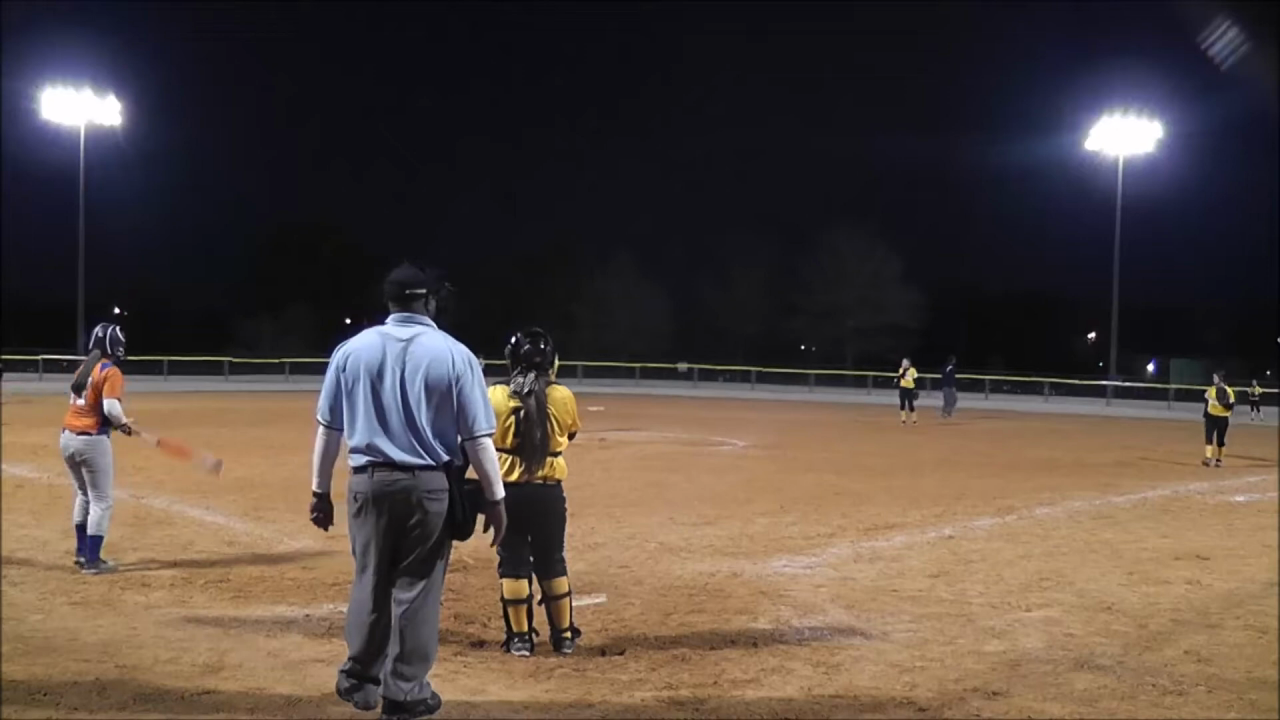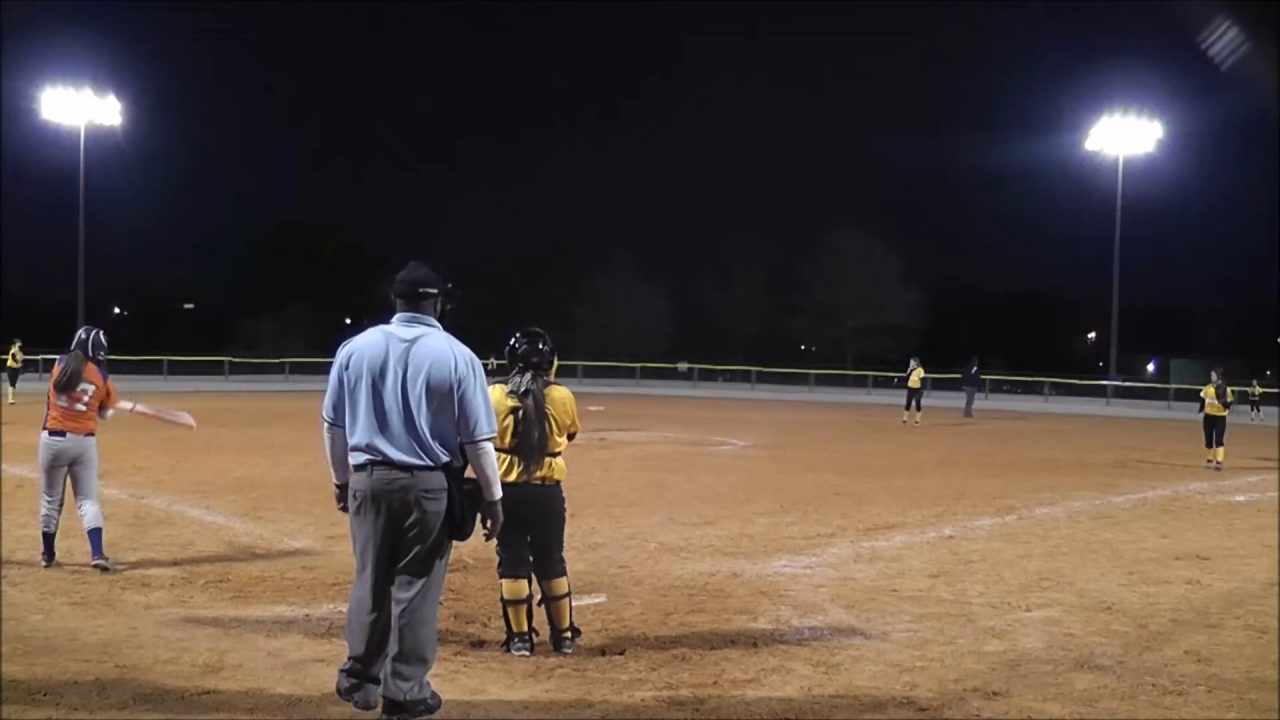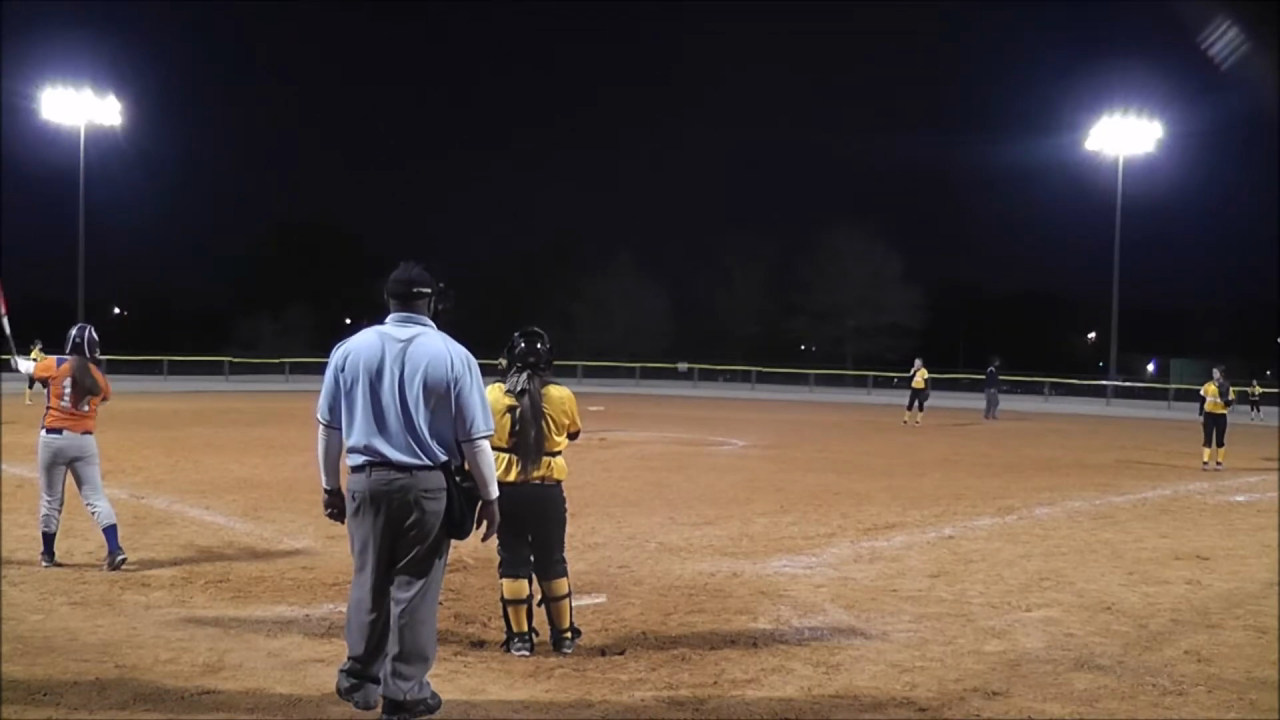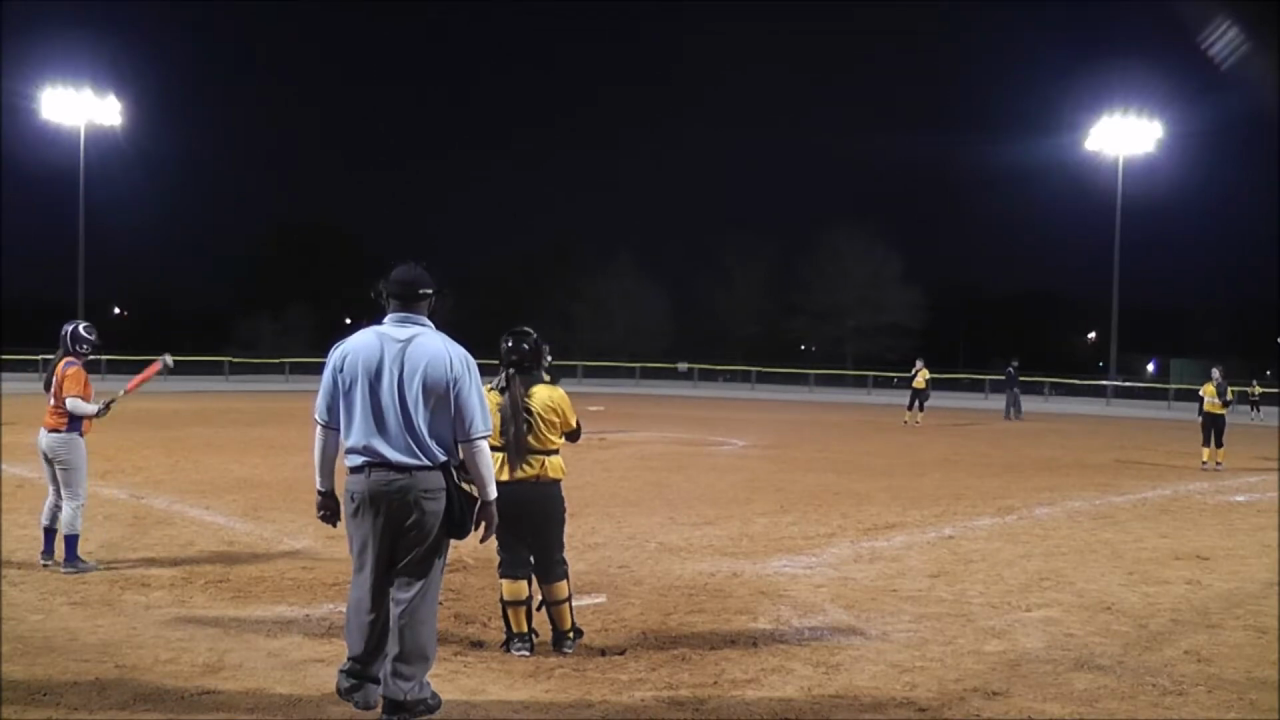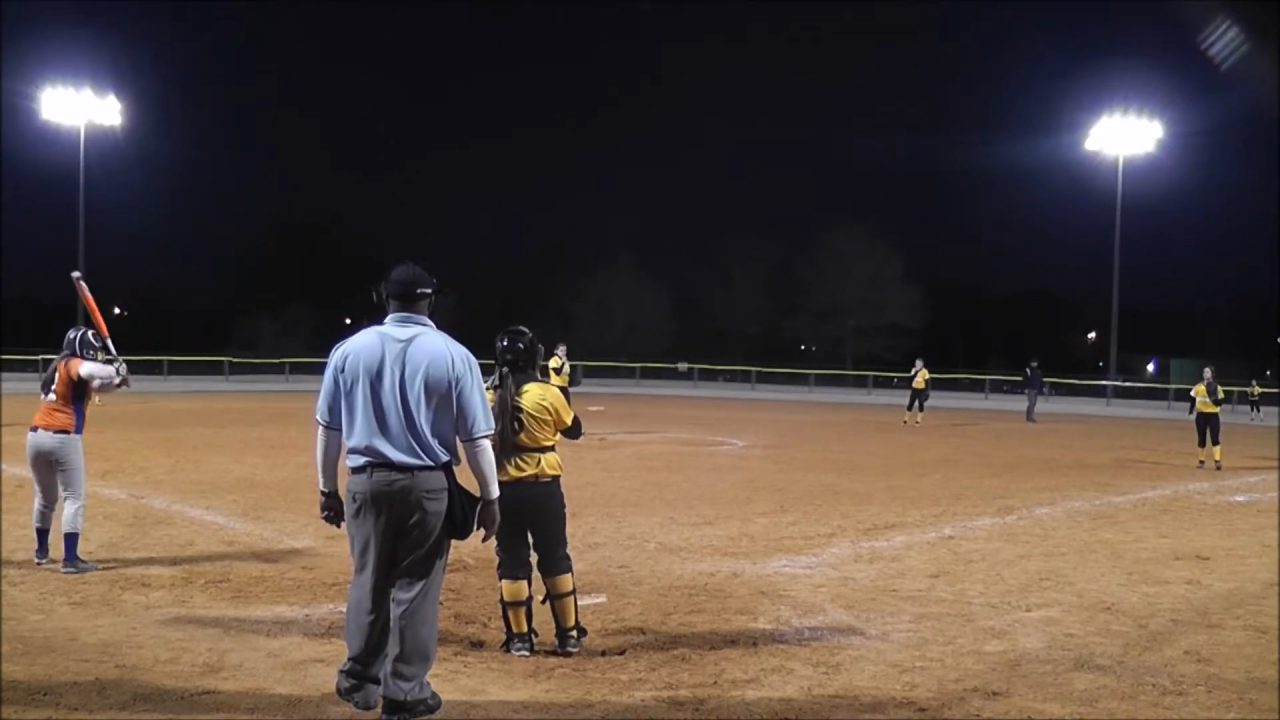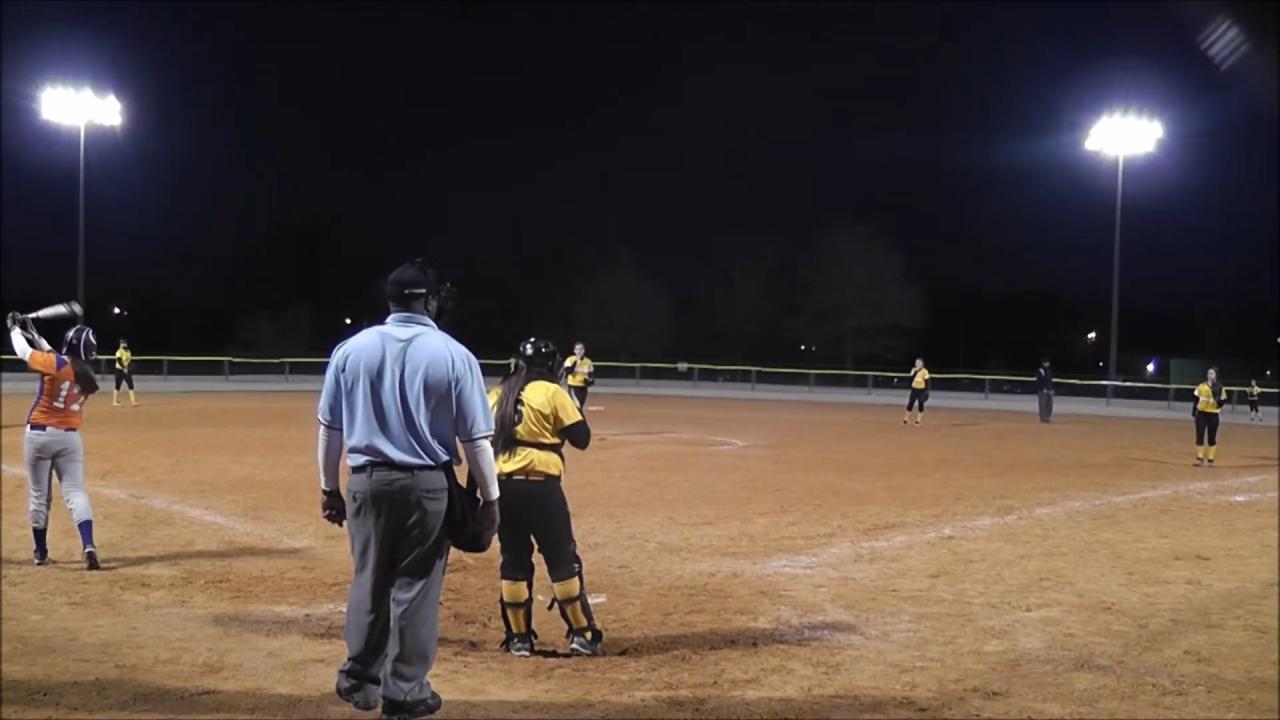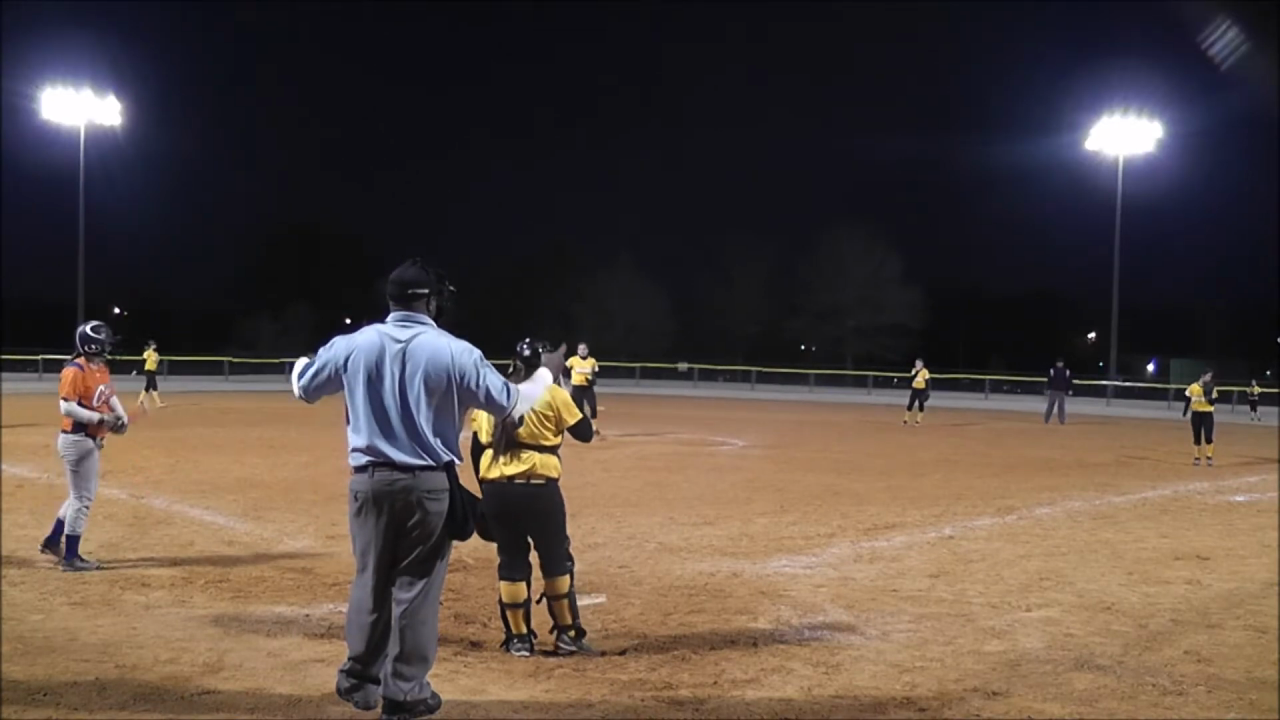
dt=0.7s
person 1, frame 1
left shoulder: (352, 350)
right shoulder: (454, 354)
left elbow: (329, 429)
right elbow: (477, 437)
left wrist: (320, 490)
right wrist: (495, 497)
left hip: (369, 482)
right hip: (429, 485)
left knee: (370, 582)
right knee: (417, 587)
left ankle: (361, 681)
person 1, frame 2
left shoulder: (355, 348)
right shoulder: (457, 356)
left elbow: (333, 426)
right elbow: (478, 440)
left wrist: (342, 481)
right wrist: (492, 497)
left hip: (369, 481)
right hip: (428, 485)
left knee: (370, 582)
right knee: (415, 587)
left ankle: (360, 681)
person 1, frame 3
left shoulder: (350, 349)
right shoulder: (452, 355)
left elbow: (329, 428)
right elbow: (474, 438)
left wrist: (330, 487)
right wrist: (489, 496)
left hip: (367, 481)
right hip: (427, 485)
left knee: (369, 582)
right knee: (415, 587)
left ankle: (360, 680)
person 1, frame 4
left shoulder: (349, 349)
right shoulder: (452, 355)
left elbow: (327, 428)
right elbow: (474, 438)
left wrist: (325, 488)
right wrist: (488, 497)
left hip: (366, 482)
right hip: (427, 485)
left knee: (368, 582)
right knee: (415, 586)
left ankle: (361, 681)
person 1, frame 5
left shoulder: (350, 349)
right shoulder: (453, 354)
left elbow: (328, 429)
right elbow: (476, 438)
left wrist: (328, 489)
right wrist: (489, 497)
left hip: (367, 482)
right hip: (428, 485)
left knee: (368, 583)
right knee: (416, 587)
left ankle: (360, 681)
person 1, frame 6
left shoulder: (352, 349)
right shoulder: (454, 355)
left elbow: (329, 428)
right elbow: (476, 439)
left wrist: (329, 487)
right wrist: (490, 497)
left hip: (367, 482)
right hip: (428, 485)
left knee: (369, 582)
right knee: (416, 587)
left ankle: (360, 682)
person 1, frame 7
left shoulder: (351, 346)
right shoulder: (455, 352)
left elbow: (303, 388)
right elbow: (511, 404)
left wrist: (304, 363)
right wrist: (547, 373)
left hip: (370, 481)
right hip: (429, 484)
left knee: (370, 582)
right knee: (417, 586)
left ankle: (361, 681)
person 2, frame 1
left shoulder: (495, 397)
right shoulder: (563, 397)
left hip: (507, 491)
right hip: (548, 492)
left knee: (513, 562)
right knee: (553, 562)
left ankle: (520, 637)
right ankle: (564, 635)
person 2, frame 2
left shoulder: (494, 395)
right shoulder: (562, 397)
right elbow: (571, 434)
left hip: (506, 490)
right hip: (547, 491)
left knee: (512, 562)
right knee: (551, 562)
left ankle: (520, 638)
right ankle: (563, 635)
person 2, frame 3
left shoulder: (492, 395)
right shoulder: (562, 397)
right elbow: (573, 433)
left hip: (506, 490)
right hip: (547, 490)
left knee: (514, 561)
right knee: (552, 561)
left ankle: (520, 637)
right ankle: (564, 635)
person 2, frame 4
left shoulder: (488, 396)
right shoulder: (554, 395)
right elbow: (574, 434)
left hip: (503, 489)
right hip: (544, 489)
left knee: (512, 561)
right knee: (551, 562)
left ankle: (520, 638)
right ankle: (565, 634)
person 2, frame 5
left shoulder: (486, 396)
right shoulder: (547, 393)
right elbow: (574, 430)
left hip: (502, 489)
right hip: (542, 488)
left knee: (512, 561)
right knee: (555, 559)
left ankle: (519, 638)
right ankle: (568, 634)
person 2, frame 6
left shoulder: (496, 396)
right shoulder: (551, 392)
right elbow: (581, 438)
right wrist: (572, 408)
left hip: (500, 487)
right hip: (539, 486)
left knee: (514, 561)
right knee: (562, 559)
left ankle: (519, 638)
right ankle: (582, 633)
person 2, frame 7
right shoulder: (551, 393)
right elbow: (585, 433)
left wrist: (487, 491)
right wrist: (564, 396)
left hip: (497, 489)
right hip: (539, 488)
left knee: (511, 562)
right knee: (556, 558)
left ankle: (519, 638)
right ankle: (567, 632)
person 3, frame 1
left shoulder: (84, 368)
right shoulder: (111, 371)
right elbow: (111, 408)
left wrist: (116, 421)
right wrist: (123, 423)
left hip: (68, 438)
right hip: (93, 441)
left knee: (84, 495)
right knee: (100, 501)
left ankle: (82, 551)
right ankle: (93, 560)
person 3, frame 2
left shoulder: (62, 362)
right shoulder: (102, 377)
right elbow: (105, 415)
left hip: (53, 439)
right hip: (84, 443)
left knee: (50, 500)
right knee: (88, 500)
left ankle: (48, 554)
right ankle: (98, 553)
person 3, frame 3
left shoulder: (55, 365)
right shoulder: (97, 375)
left elbow: (28, 368)
left wrist: (19, 361)
left hip: (53, 439)
right hip: (84, 441)
left knee: (51, 500)
right knee: (96, 497)
left ankle: (48, 555)
right ankle: (115, 549)
person 3, frame 4
left shoulder: (61, 365)
right shoulder: (74, 368)
right elbow: (73, 405)
left wrist: (94, 407)
right wrist: (98, 409)
left hip: (48, 436)
right hip: (66, 439)
left knee: (57, 496)
right knee: (74, 499)
left ankle: (48, 551)
right ankle: (71, 559)
person 3, frame 5
left shoulder: (62, 365)
right shoulder: (74, 364)
left elbow: (98, 385)
right elbow: (90, 371)
left wrist: (117, 379)
right wrist: (115, 370)
left hip: (37, 437)
right hip: (64, 440)
left knee: (45, 496)
right knee: (74, 499)
left ankle: (42, 552)
right ankle: (70, 559)
person 3, frame 6
left shoulder: (56, 364)
right shoulder: (87, 374)
left elbow: (23, 351)
left wrist: (15, 328)
right wrist: (35, 335)
left hip: (38, 435)
right hip: (69, 438)
left knee: (39, 495)
right knee: (76, 492)
left ankle: (40, 552)
right ankle: (88, 544)
person 3, frame 7
left shoulder: (102, 368)
right shoulder: (75, 371)
left elbow: (110, 397)
right elbow: (66, 408)
left wrist: (121, 416)
right wrist: (99, 418)
left hip: (88, 441)
right hip: (79, 441)
left knee: (79, 496)
right knee: (82, 498)
left ankle: (53, 540)
right ankle: (70, 557)
